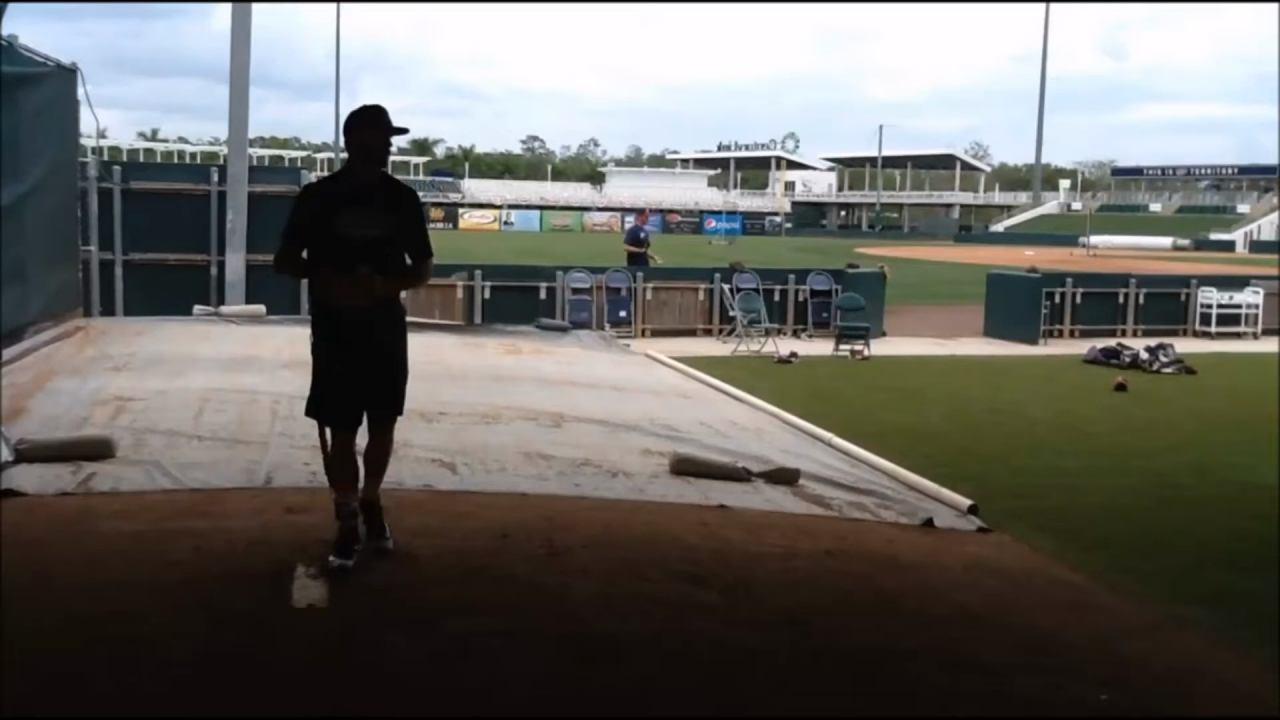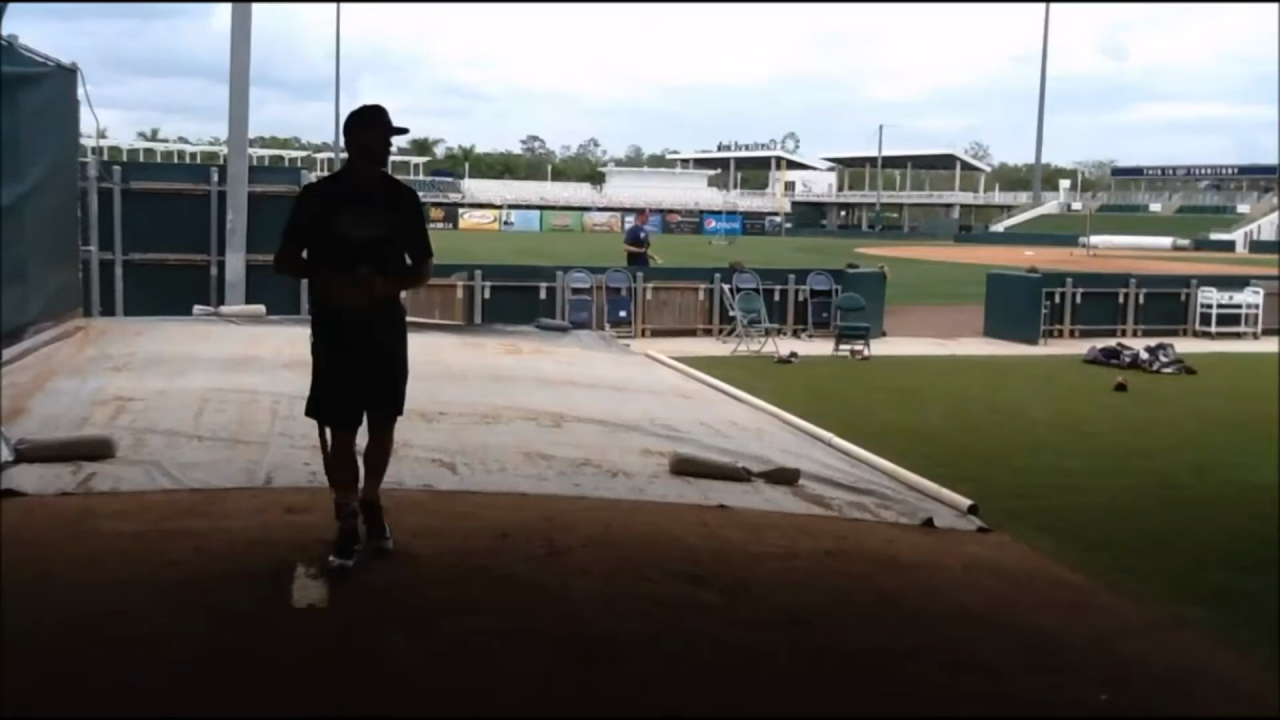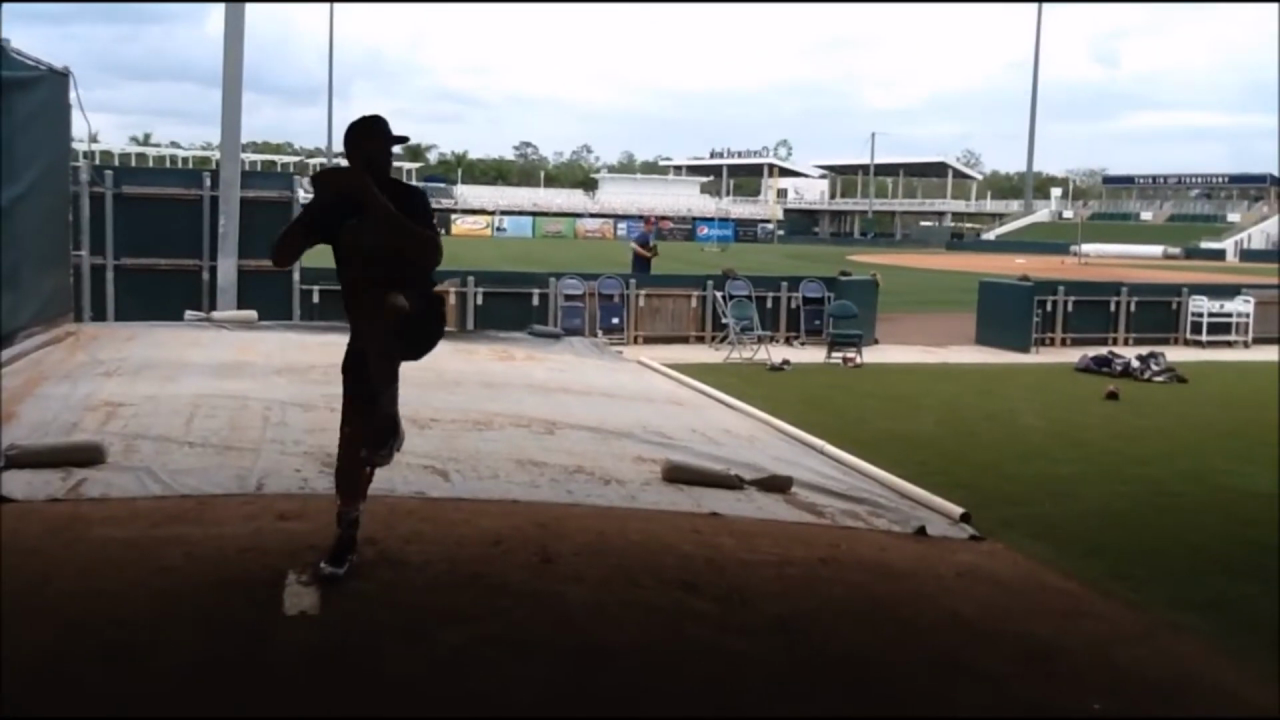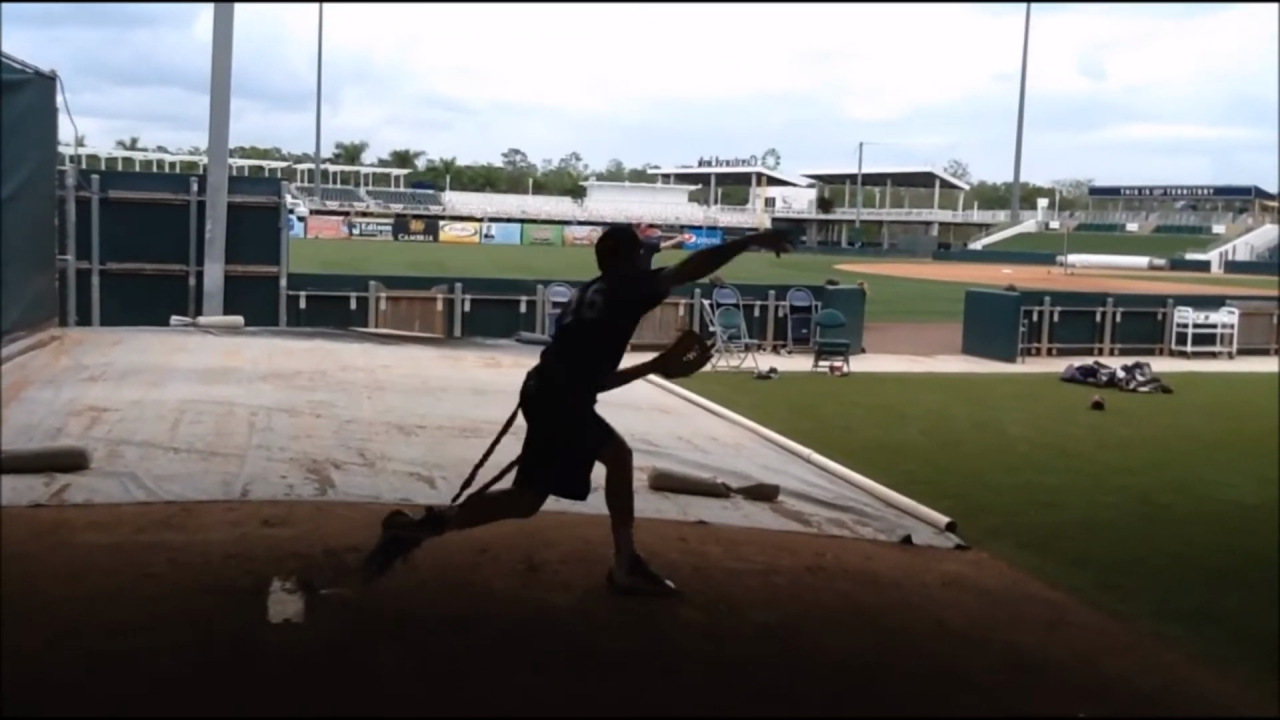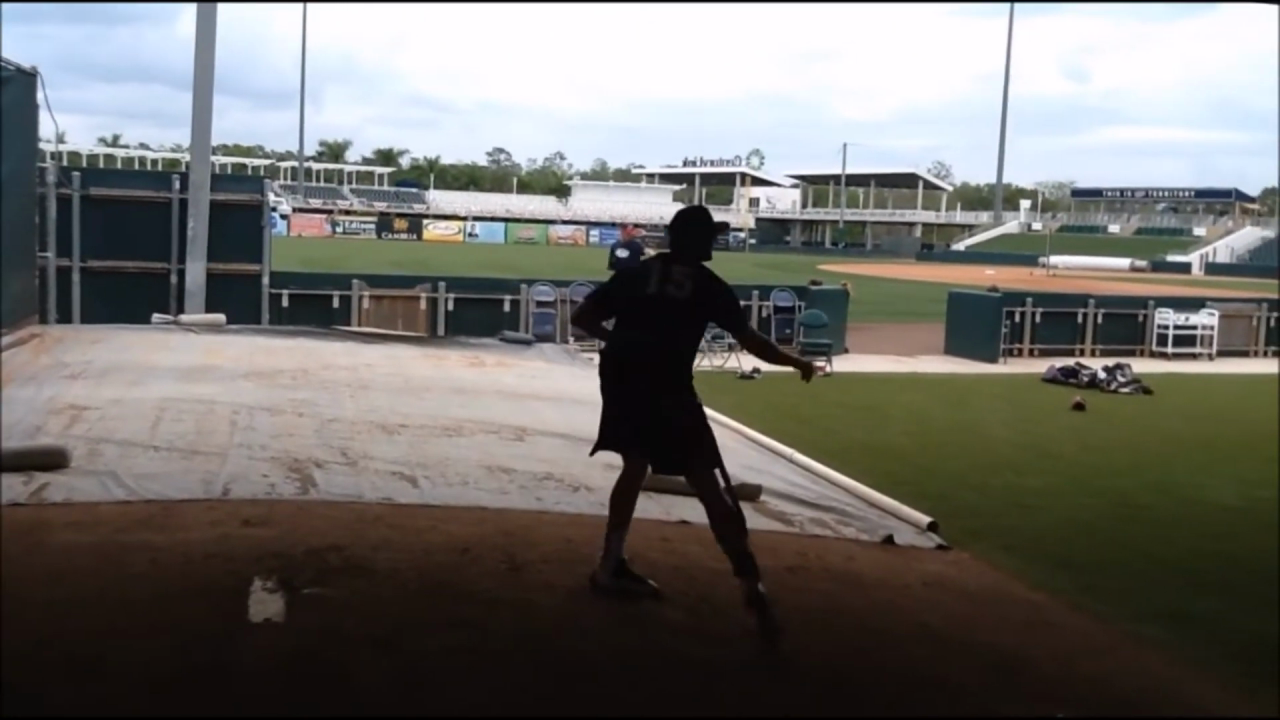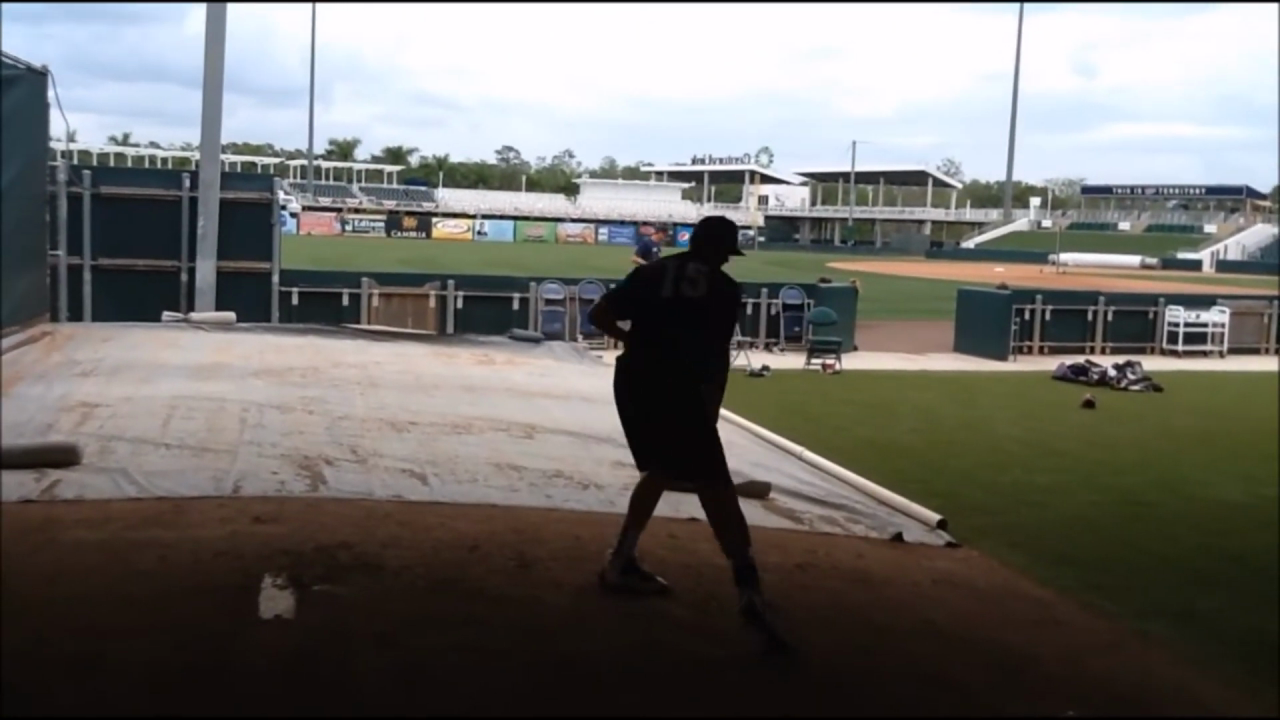
dt=0.7s
person 1, frame 1
left shoulder: (402, 197)
right shoulder: (318, 195)
left elbow: (422, 267)
right elbow: (285, 260)
left wrist: (386, 285)
right wrist: (329, 281)
left hip: (386, 330)
right hip: (335, 331)
left knee: (383, 427)
right knee: (340, 431)
left ankle: (371, 501)
right ankle: (347, 523)
person 1, frame 2
left shoulder: (402, 198)
right shoulder: (318, 196)
left elbow: (423, 267)
right elbow: (284, 261)
left wrist: (387, 285)
right wrist: (327, 280)
left hip: (385, 329)
right hip: (335, 330)
left knee: (382, 427)
right knee: (340, 430)
left ankle: (370, 501)
right ankle: (347, 523)
person 1, frame 3
left shoulder: (409, 198)
right shoulder: (333, 205)
left elbow: (431, 255)
right elbow: (281, 257)
left wrist: (372, 198)
right wrist: (318, 203)
left hip: (418, 320)
right hip: (369, 332)
left knee: (380, 305)
right knee: (353, 434)
left ankle: (387, 422)
right ankle: (347, 532)
person 1, frame 4
left shoulder: (593, 296)
right shoulder: (625, 293)
right elbow: (688, 270)
left wrist: (651, 366)
right wrist: (751, 242)
left hip: (560, 395)
right hip: (558, 400)
left knee: (618, 457)
right knee: (527, 498)
left ankle: (626, 565)
right ankle: (413, 530)
person 1, frame 5
left shoulder: (633, 273)
right shoulder: (711, 288)
left elbow: (582, 316)
right elbow: (752, 341)
right wrist: (797, 362)
left hip: (620, 375)
right hip: (667, 384)
left knee: (635, 466)
right knee: (704, 483)
left ankle: (611, 565)
right ankle: (749, 579)
person 1, frame 6
left shoulder: (650, 272)
right shoulder: (725, 291)
left elbow: (599, 315)
right elbow: (717, 360)
right wrist: (709, 416)
left hip: (632, 380)
right hip: (677, 390)
left knee: (661, 471)
right knee: (716, 489)
left ankle: (621, 563)
right ankle: (749, 594)
